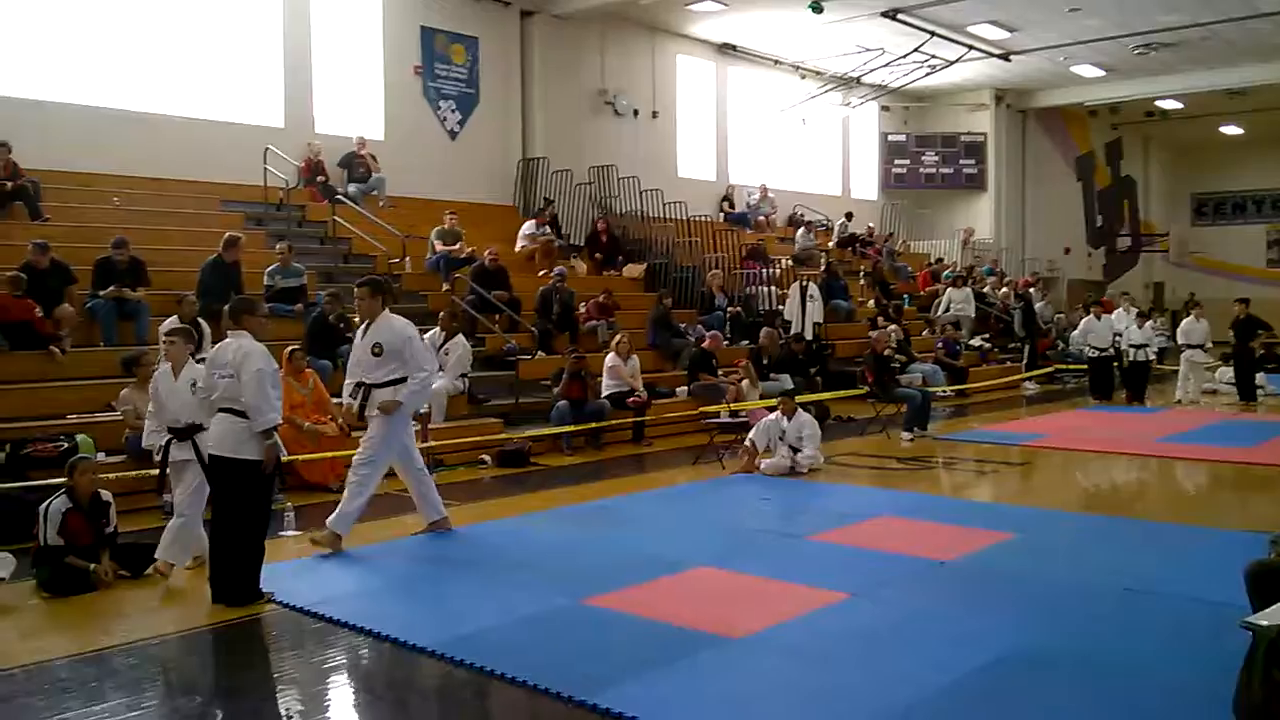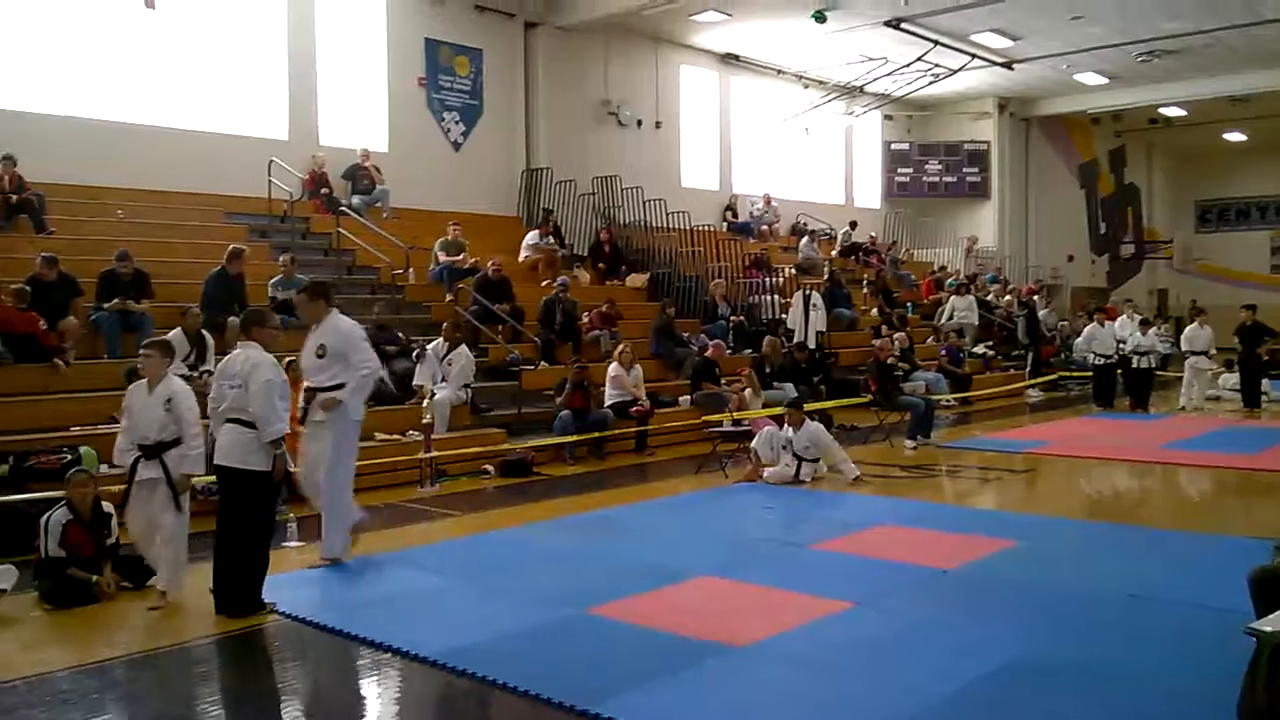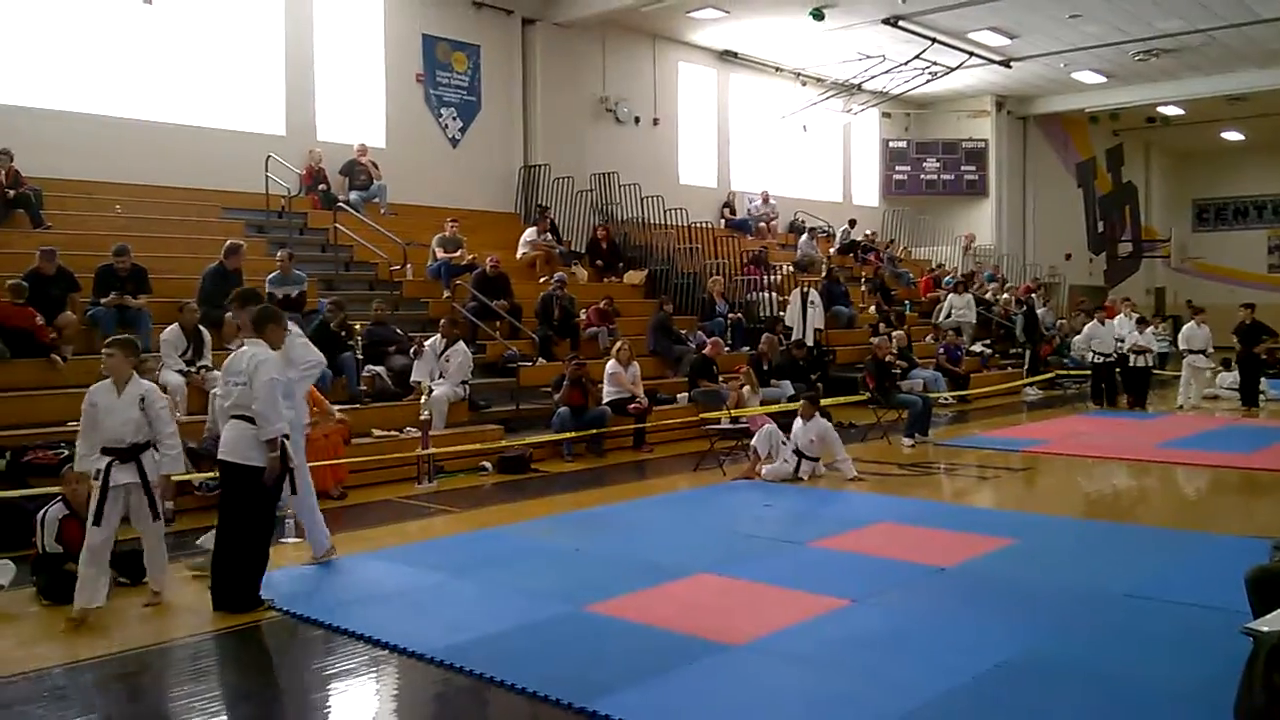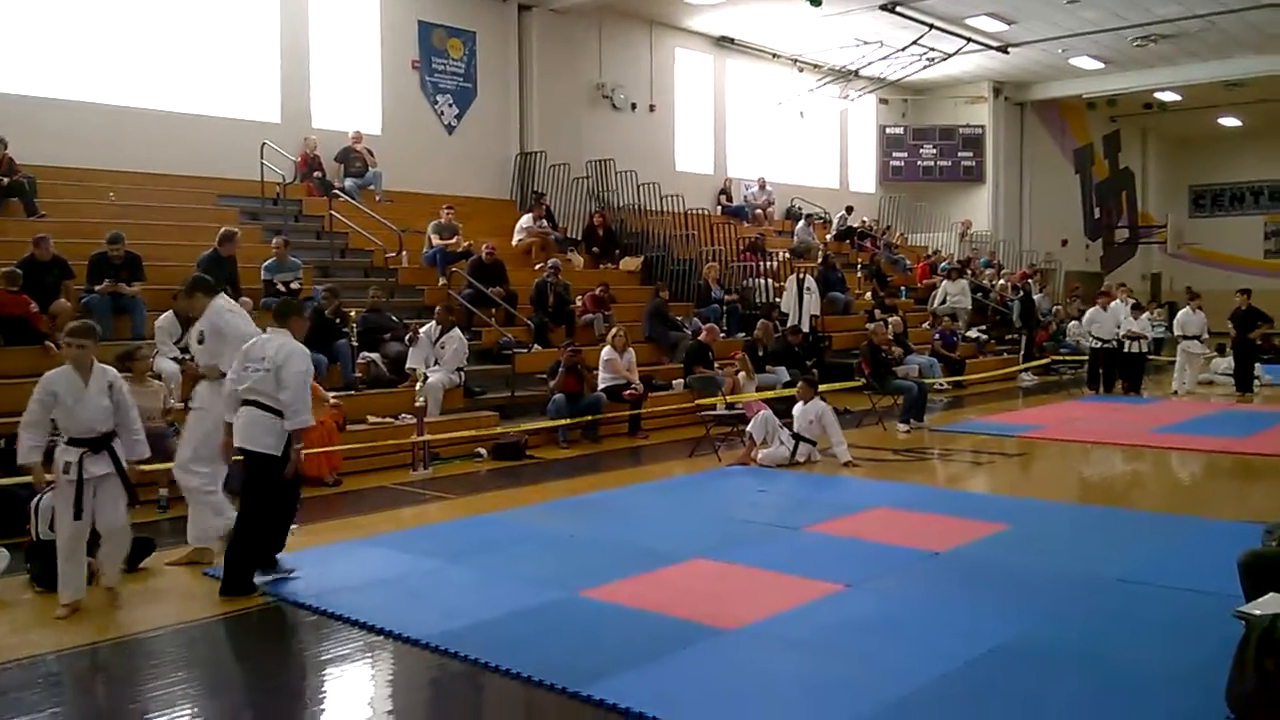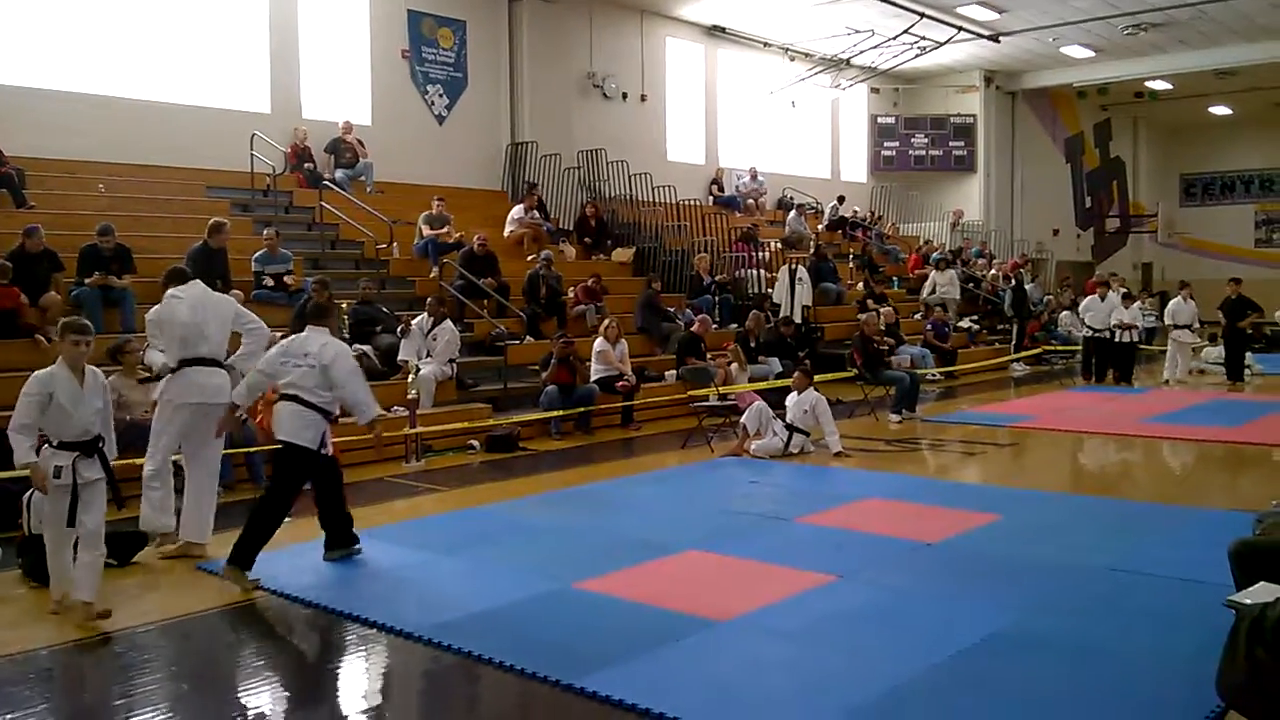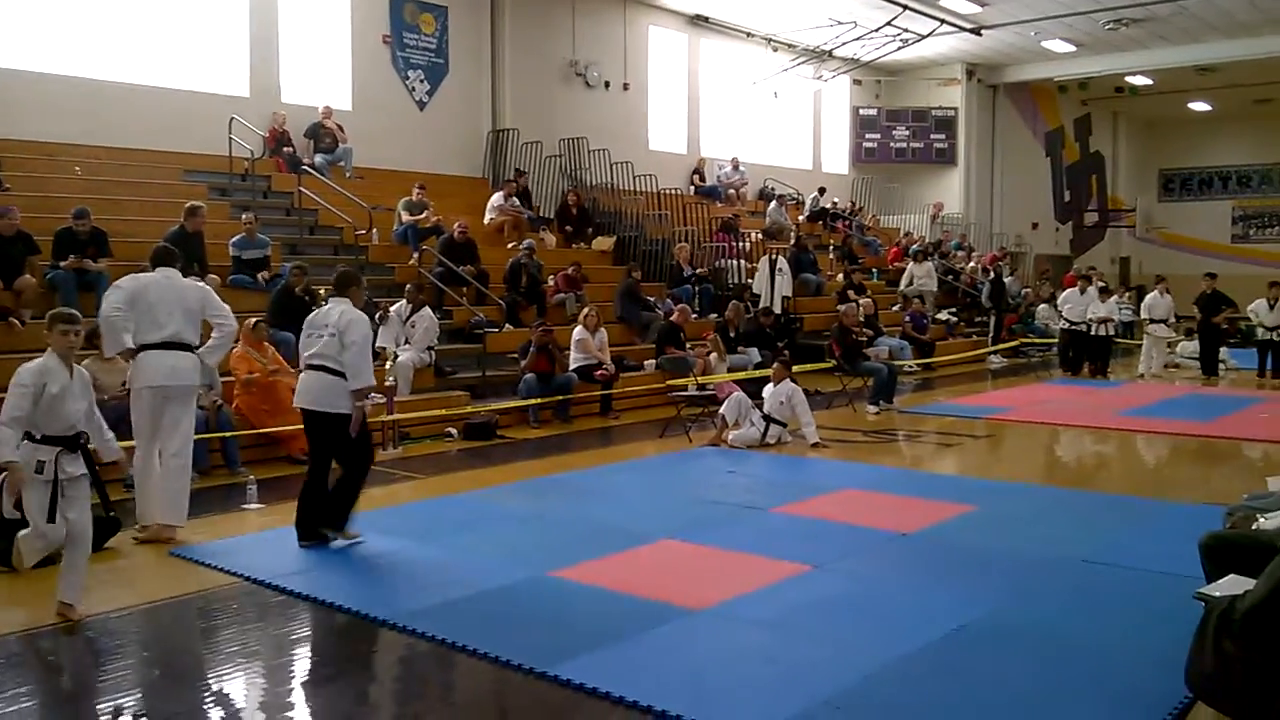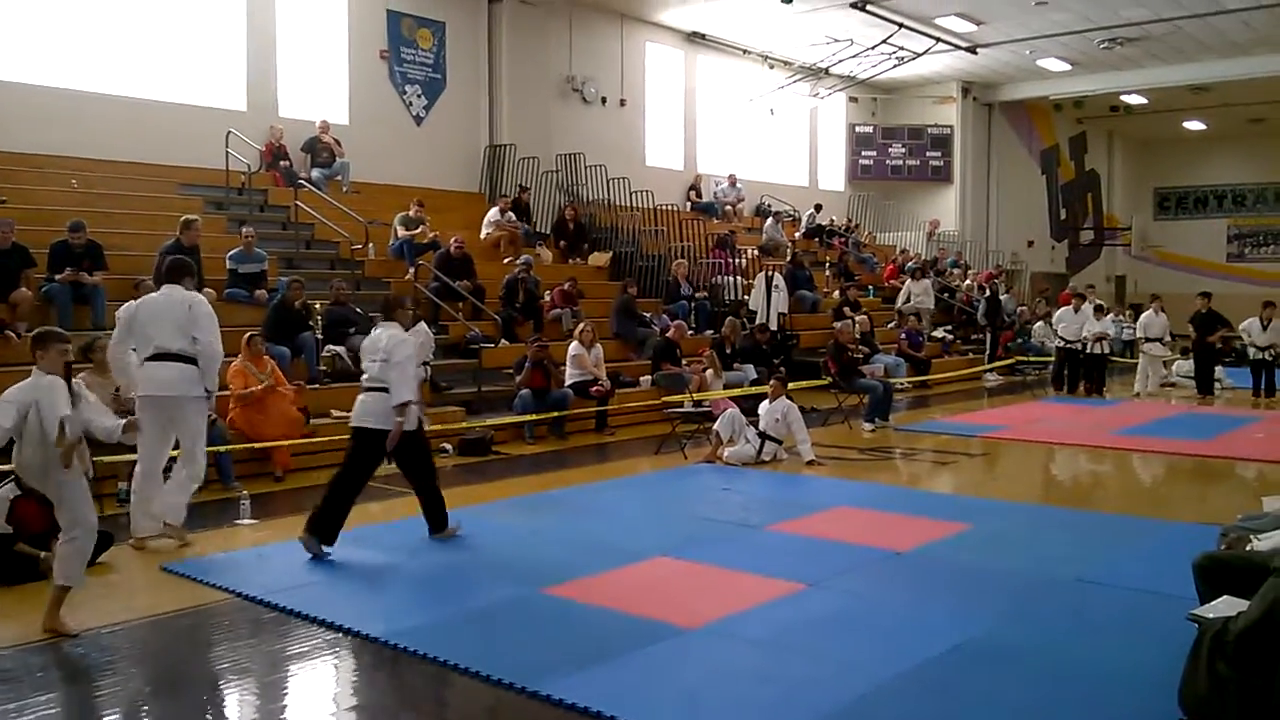
dt=0.3s
person 1, frame 1
left shoulder: (217, 352)
right shoulder: (253, 352)
left elbow: (206, 398)
right elbow: (258, 401)
right wrist: (270, 442)
left hip: (222, 441)
right hip: (248, 442)
left knee: (224, 517)
right knee: (250, 519)
left ankle: (222, 589)
right ankle: (242, 591)
person 1, frame 2
left shoulder: (227, 363)
right shoulder: (262, 362)
left elbow: (215, 409)
right elbow: (266, 411)
right wrist: (279, 451)
left hip: (228, 451)
right hip: (256, 452)
left knee: (230, 527)
right knee: (254, 530)
left ankle: (226, 599)
right ankle: (244, 601)
person 1, frame 3
left shoulder: (234, 358)
right shoulder: (268, 360)
left elbow: (223, 405)
right elbow: (268, 410)
right wrist: (274, 453)
left hip: (232, 447)
right hip: (257, 449)
left knee: (231, 523)
right knee: (255, 527)
left ankle: (224, 595)
right ankle: (242, 598)
person 1, frame 4
left shoulder: (252, 346)
right shoulder: (295, 352)
left elbow: (233, 389)
right elbow: (296, 401)
left wrist: (230, 429)
right wrist: (299, 445)
left hip: (248, 425)
right hip: (271, 432)
left knee: (284, 496)
right knee: (258, 509)
left ankle: (265, 559)
right ankle: (235, 583)
person 1, frame 5
left shoulder: (288, 344)
right shoulder: (336, 349)
left elbow: (257, 377)
right elbow: (354, 390)
left wrist: (232, 411)
right wrist: (373, 425)
left hip: (288, 417)
right hip: (308, 425)
left knee: (329, 480)
right knee: (278, 497)
left ankle: (340, 542)
right ankle: (238, 562)
person 1, frame 6
left shoulder: (315, 317)
right shoulder: (356, 318)
right elbow: (357, 362)
right wrist: (359, 401)
left hip: (309, 390)
right hip: (337, 395)
left knee: (319, 462)
right knee: (358, 460)
left ankle: (310, 530)
right ankle: (333, 521)
person 1, frame 7
left shoulder: (372, 339)
right shoulder: (403, 340)
right elbow: (401, 382)
right wrist: (401, 418)
left hip: (365, 411)
right hip: (390, 415)
left knee: (351, 475)
right knee: (421, 470)
left ankle: (317, 531)
right ankle: (438, 525)
person 2, frame 1
left shoulder: (202, 375)
right shoulder: (159, 377)
right elbow: (154, 415)
right wrist: (155, 447)
left hip: (198, 447)
right hip: (172, 446)
left knee: (186, 506)
right knee: (185, 505)
left ankle: (167, 559)
right ankle: (199, 551)
person 2, frame 2
left shoulder: (179, 391)
right shoulder: (134, 391)
left elbow: (193, 434)
right elbow: (126, 431)
left wrist: (187, 472)
right wrist: (125, 464)
left hip: (170, 465)
right hip: (142, 464)
left knee: (171, 529)
right knee: (138, 526)
left ankle: (167, 588)
right ankle: (168, 569)
person 2, frame 3
left shoulder: (148, 392)
right shoulder: (96, 393)
left elbow: (167, 434)
right elbow: (87, 435)
left wrist: (166, 474)
right wrist: (87, 471)
left hip: (141, 469)
right hip: (107, 470)
left knee: (151, 533)
right knee: (96, 540)
left ankle: (157, 586)
right ankle: (85, 604)
person 2, frame 4
left shoulder: (111, 377)
right shoulder: (53, 380)
left elbow: (129, 420)
right elbow: (32, 424)
left wrist: (134, 457)
right wrist: (34, 463)
left hip: (107, 458)
right hip: (72, 460)
left knee: (115, 527)
right knee: (70, 532)
left ankle: (109, 579)
right ankle: (72, 596)
person 2, frame 5
left shoulder: (97, 378)
right shoulder: (43, 381)
right elbow: (20, 427)
left wrist: (108, 457)
right wrist: (32, 465)
left hip: (93, 462)
right hip: (60, 463)
left knee: (93, 532)
right knee: (59, 534)
left ankle: (85, 602)
right ankle: (61, 592)
person 2, frame 6
left shoulder: (82, 376)
right shoulder: (33, 373)
left elbow: (92, 418)
left wrist: (113, 451)
left hip: (73, 458)
right hip: (38, 459)
left knee: (80, 533)
right knee: (50, 533)
left ankle: (67, 601)
person 2, frame 7
left shoulder: (72, 389)
left elbow: (98, 421)
left wrist: (122, 426)
left hip: (62, 466)
right hip: (38, 460)
left knee: (82, 528)
right knee: (54, 390)
left ankle: (52, 614)
right ankle: (68, 444)
person 3, frame 1
left shoulder: (401, 329)
right shoulder: (363, 330)
left elbow: (426, 370)
right elbow: (354, 370)
left wrist: (398, 401)
right wrist: (349, 401)
left hip: (391, 405)
right hip: (372, 403)
left knee: (365, 464)
right knee: (409, 463)
left ankle: (335, 532)
right ankle: (438, 517)
person 3, frame 2
left shoulder: (346, 329)
right shoulder: (316, 331)
left elbow: (371, 368)
left wrist: (341, 397)
right wrist: (305, 403)
left hip: (338, 413)
right hip: (318, 412)
left knee: (332, 480)
right knee: (311, 476)
left ankle: (333, 551)
right ankle: (351, 520)
person 3, frame 3
left shoulder: (283, 331)
right shoulder: (255, 335)
left elbow: (315, 361)
left wrist: (289, 394)
left hip: (281, 417)
right hip: (258, 418)
left knee: (294, 486)
right knee: (241, 485)
left ankle: (322, 546)
right ankle: (219, 553)
person 3, frame 4
left shoulder: (219, 311)
right shoulder: (225, 310)
left elbow: (245, 337)
left wrist: (222, 367)
left hip: (219, 395)
right hip: (220, 395)
left knee: (189, 467)
right knee: (209, 472)
left ankle: (226, 525)
right ankle: (202, 545)
person 3, frame 5
left shoulder: (175, 296)
right shoulder: (224, 302)
left elbow: (181, 322)
right elbow: (259, 331)
left wrist: (169, 361)
right wrist: (235, 363)
left hip: (185, 382)
right hip: (218, 383)
left knee: (158, 457)
right knee: (204, 466)
left ankle: (162, 528)
right ankle: (195, 540)
person 3, frame 6
left shoulder: (136, 282)
right shoulder: (199, 290)
left elbow: (110, 313)
right elbow: (228, 327)
left wrist: (123, 348)
right wrist: (204, 358)
left hip: (149, 367)
right hip: (185, 368)
left knee: (146, 447)
right knee: (178, 448)
left ankle: (148, 520)
right ankle: (167, 521)
person 3, frame 7
left shoulder: (140, 305)
right shoulder: (195, 302)
left elbow: (117, 351)
right elbow: (210, 347)
left wrist: (135, 381)
right wrist: (210, 385)
left hip: (150, 382)
right hip: (186, 380)
left knee: (149, 458)
right knee: (193, 456)
left ankle: (141, 530)
right ankle: (170, 519)
